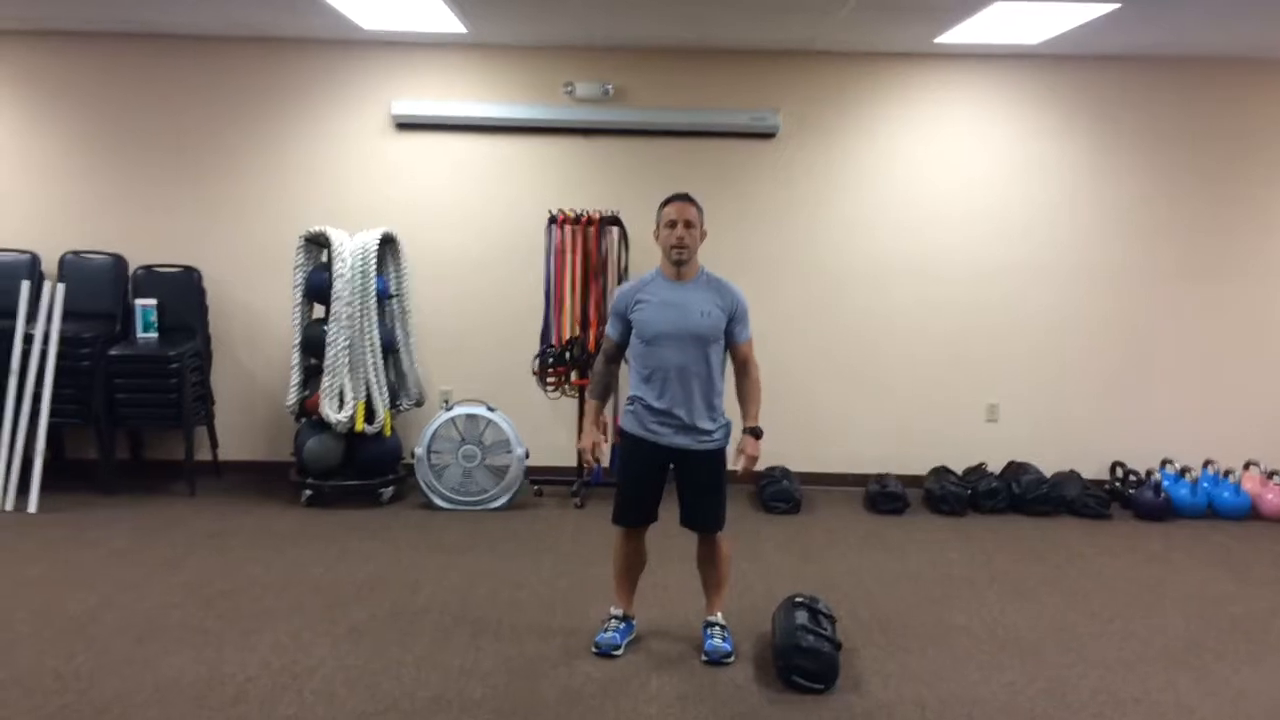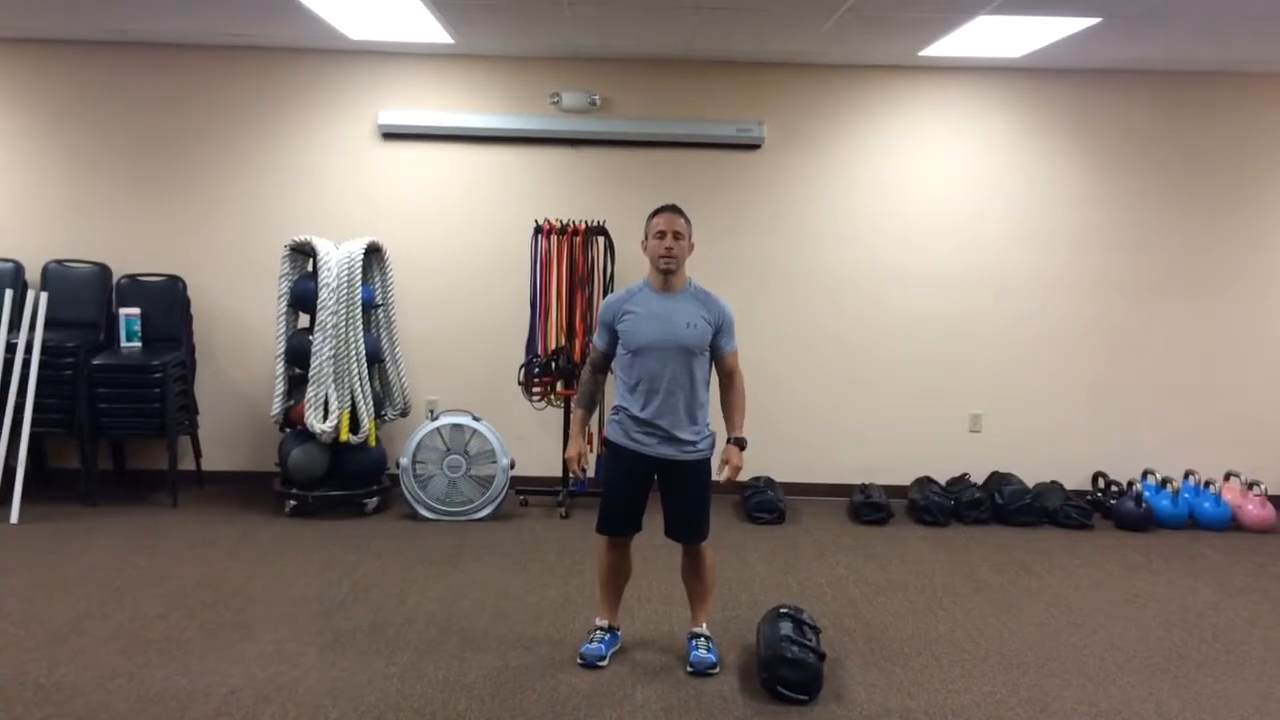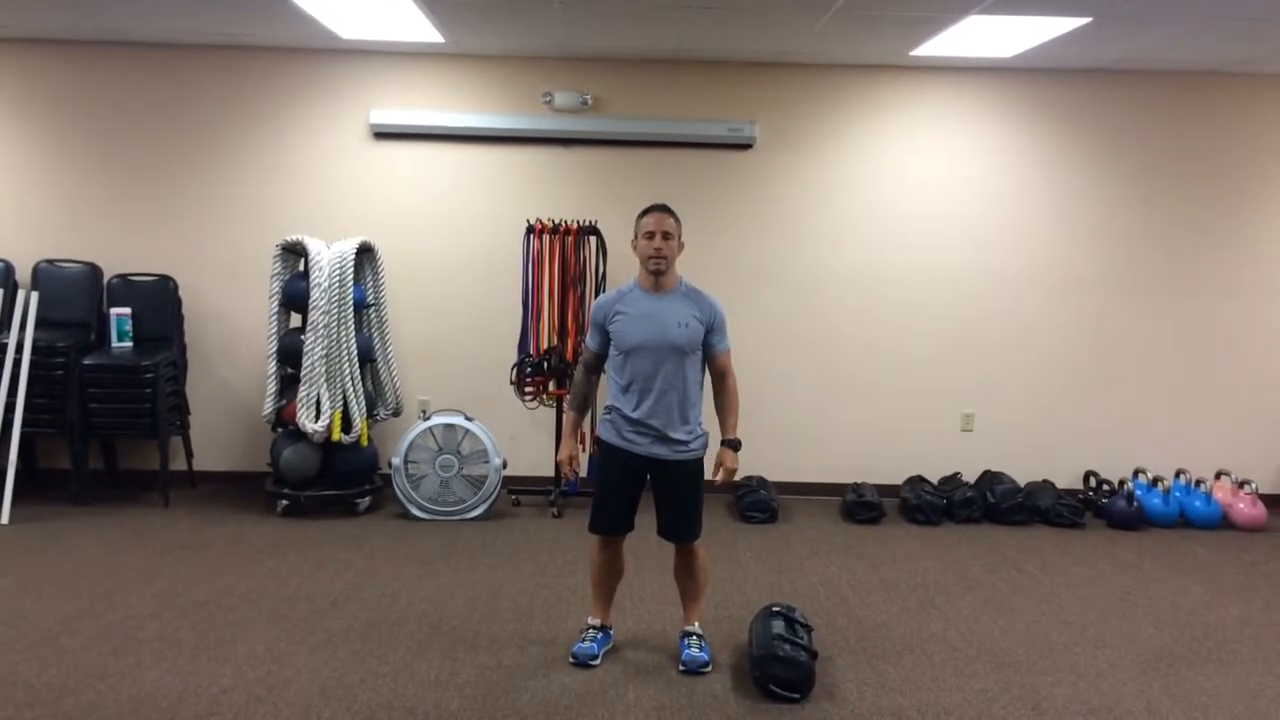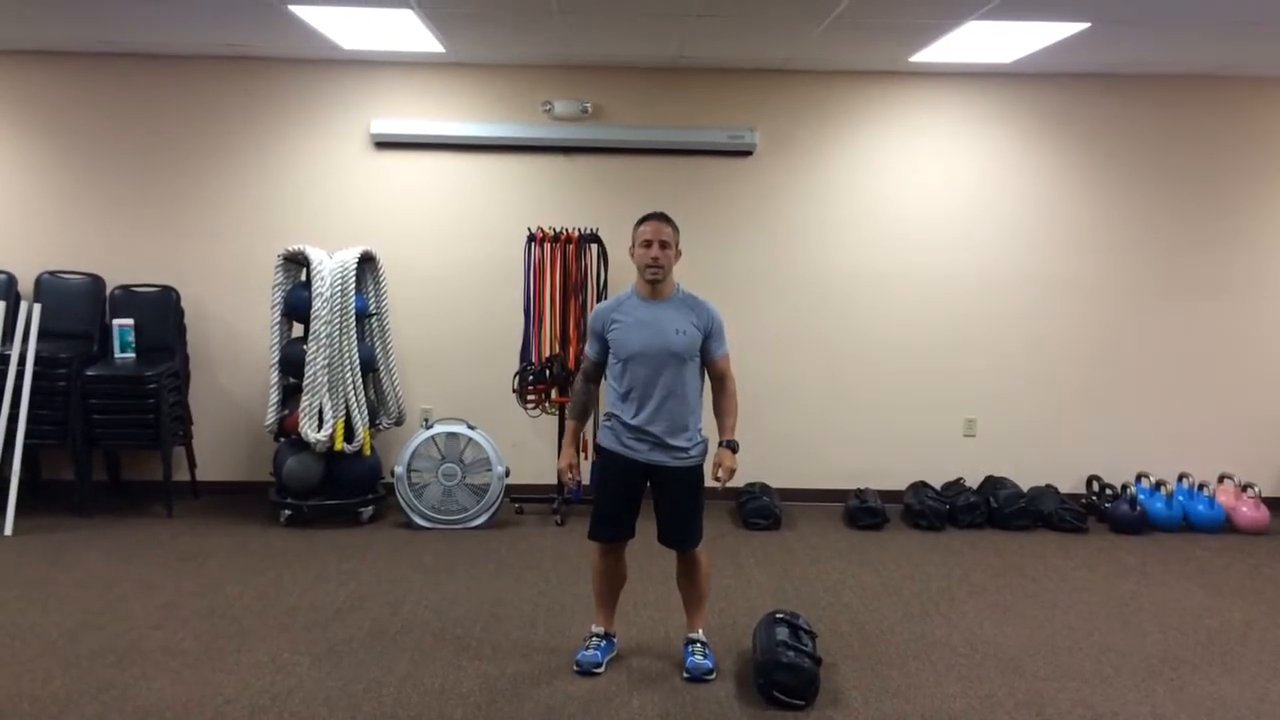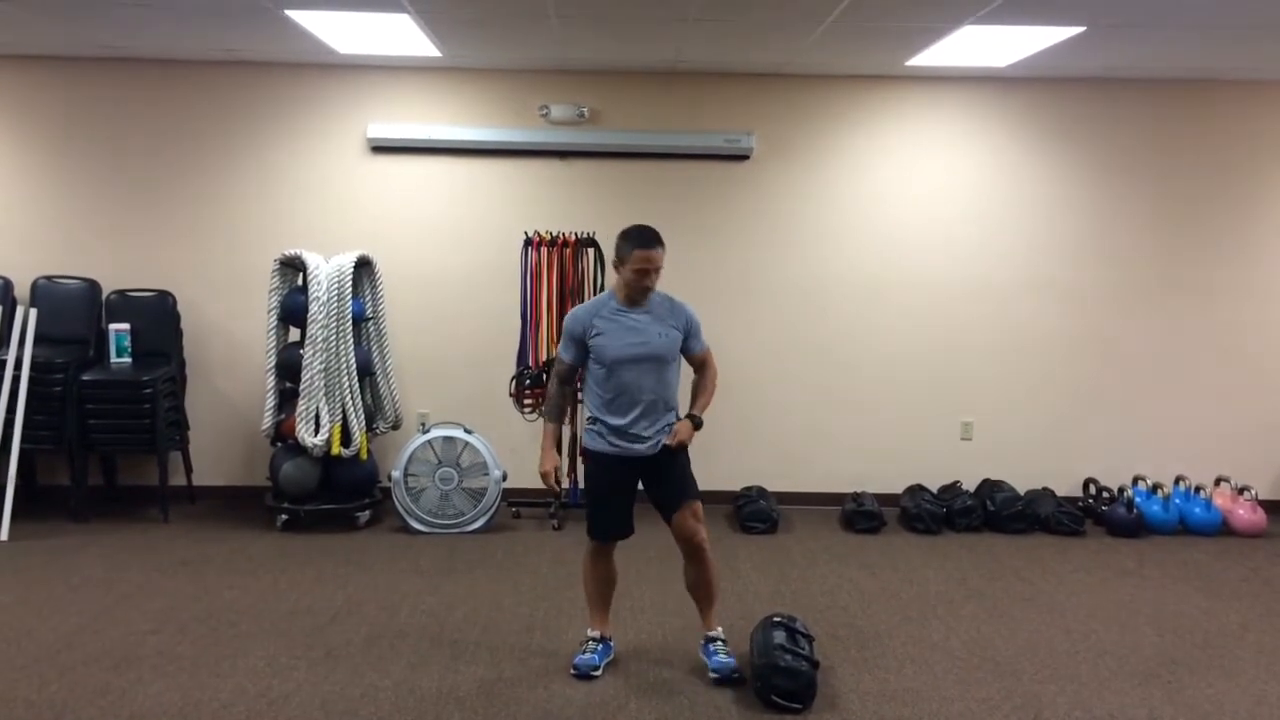
dt=1s
person 1, frame 1
left shoulder: (726, 297)
right shoulder: (630, 296)
left elbow: (745, 366)
right elbow: (607, 360)
left wrist: (751, 430)
right wrist: (591, 422)
left hip: (706, 438)
right hip: (641, 432)
left knee: (710, 532)
right knee: (630, 527)
left ankle: (715, 620)
right ankle: (622, 616)
person 1, frame 2
left shoulder: (712, 310)
right shoulder: (618, 306)
left elbow: (730, 377)
right elbow: (593, 370)
left wrist: (735, 440)
right wrist: (577, 432)
left hip: (690, 448)
right hip: (626, 442)
left knee: (694, 541)
right knee: (615, 536)
left ankle: (699, 631)
right ankle: (607, 626)
person 1, frame 3
left shoulder: (705, 309)
right shoulder: (609, 306)
left elbow: (723, 377)
right elbow: (587, 372)
left wrist: (730, 442)
right wrist: (569, 434)
left hip: (682, 448)
right hip: (619, 442)
left knee: (687, 541)
right knee: (607, 535)
left ankle: (692, 630)
right ankle: (599, 626)
person 1, frame 4
left shoulder: (702, 316)
right shoulder: (606, 315)
left elbow: (722, 382)
right elbow: (587, 380)
left wrist: (727, 443)
right wrist: (570, 442)
left hip: (681, 455)
right hip: (618, 449)
left knee: (688, 549)
right knee: (609, 544)
left ankle: (696, 636)
right ankle: (602, 633)
person 1, frame 5
left shoulder: (679, 315)
right shoulder: (584, 319)
left elbow: (706, 369)
right elbow: (560, 382)
left wrist: (692, 418)
right wrist: (549, 446)
left hip: (665, 444)
right hip: (606, 448)
left knee: (693, 537)
right knee: (600, 544)
left ankle: (712, 635)
right ankle: (599, 637)
